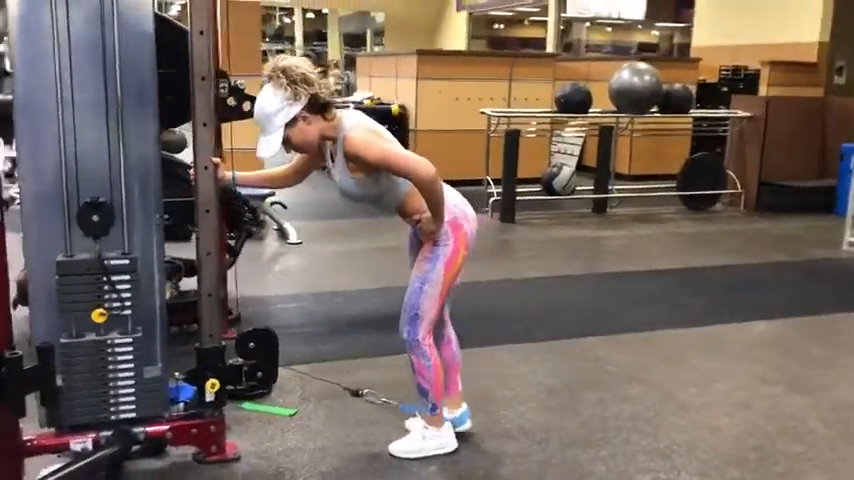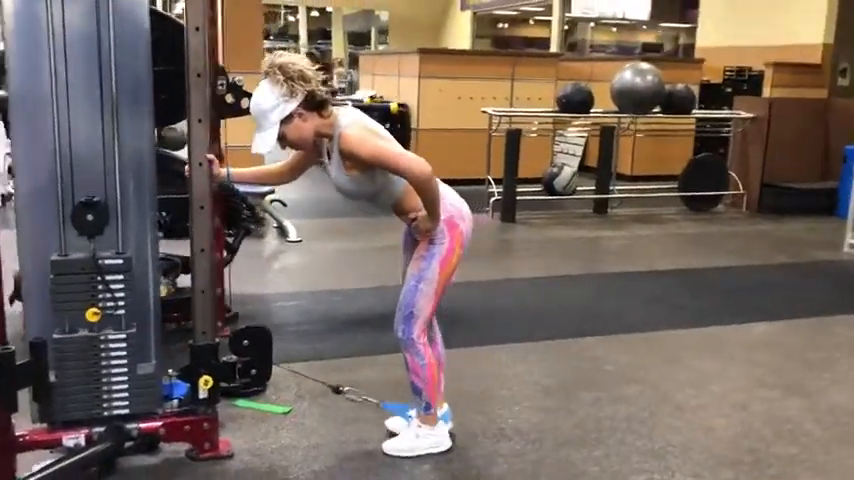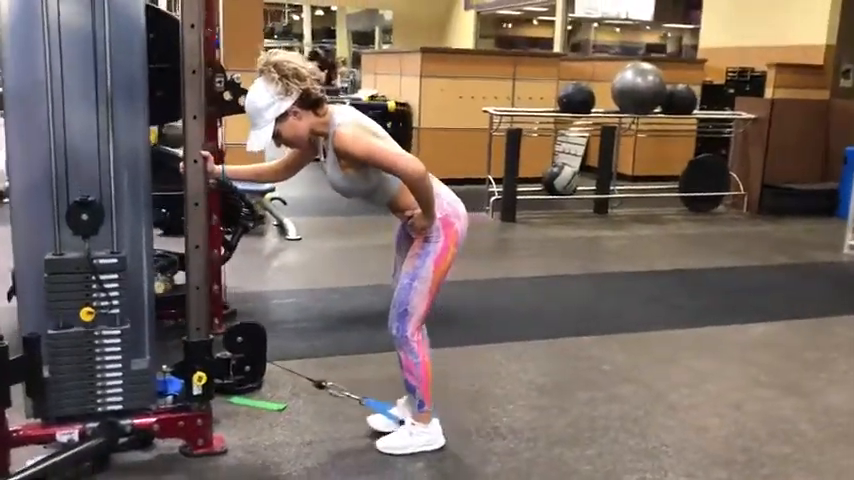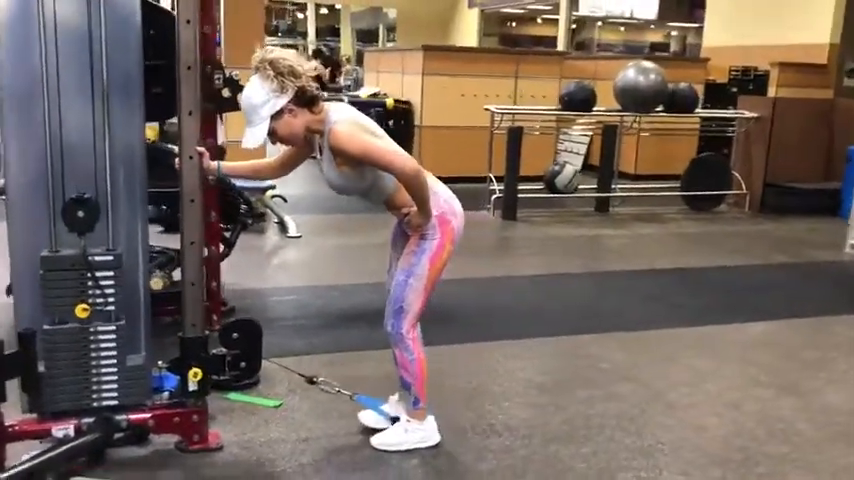
dt=0.1s
person 1, frame 1
left shoulder: (353, 138)
right shoulder: (327, 138)
left elbow: (426, 172)
right elbow: (289, 176)
left wrist: (437, 221)
right wrist: (229, 177)
left hip: (448, 222)
right hip: (429, 222)
left knee: (416, 329)
right knee: (433, 321)
left ankle: (436, 430)
right ankle: (452, 408)
person 1, frame 2
left shoulder: (350, 135)
right shoulder: (323, 136)
left elbow: (421, 171)
right elbow: (284, 173)
left wrist: (432, 220)
right wrist: (223, 174)
left hip: (443, 221)
right hip: (423, 222)
left knee: (410, 328)
right knee: (421, 320)
left ankle: (430, 429)
right ankle: (433, 408)
person 1, frame 3
left shoulder: (345, 134)
right shoulder: (319, 133)
left elbow: (415, 170)
right elbow: (279, 171)
left wrist: (428, 218)
right wrist: (218, 171)
left hip: (438, 219)
right hip: (418, 218)
left knee: (404, 325)
right knee: (408, 320)
left ankle: (424, 427)
right ankle: (411, 405)
person 1, frame 4
left shoulder: (340, 131)
right shoulder: (315, 130)
left elbow: (410, 168)
right elbow: (276, 168)
left wrist: (423, 215)
right wrist: (214, 167)
left hip: (435, 216)
right hip: (414, 216)
left knee: (399, 322)
right knee: (403, 316)
left ankle: (419, 424)
right ankle: (405, 402)
